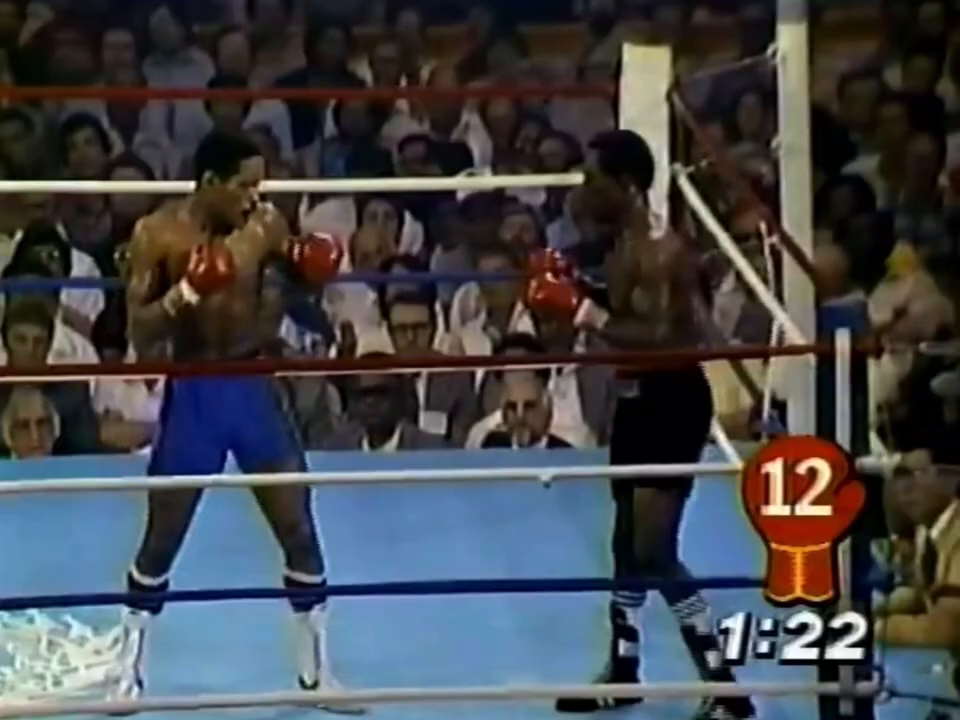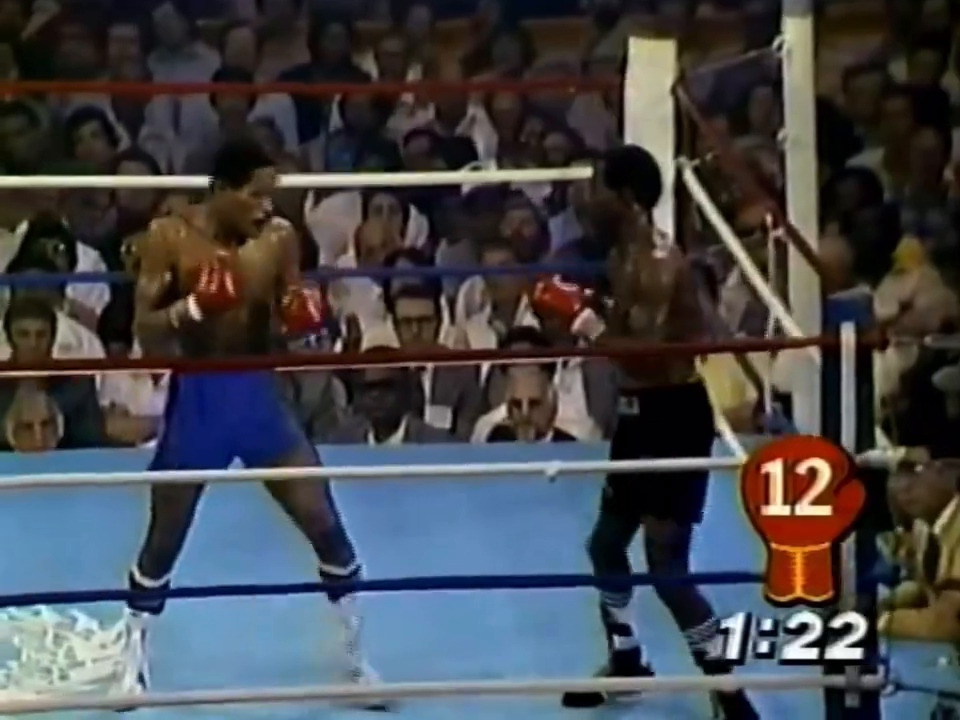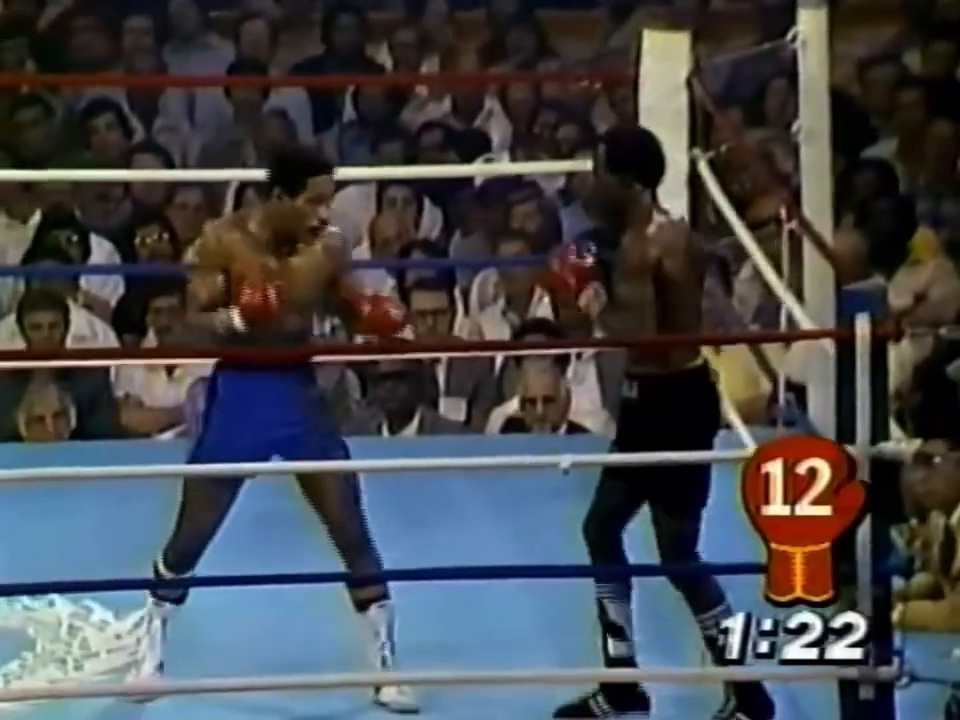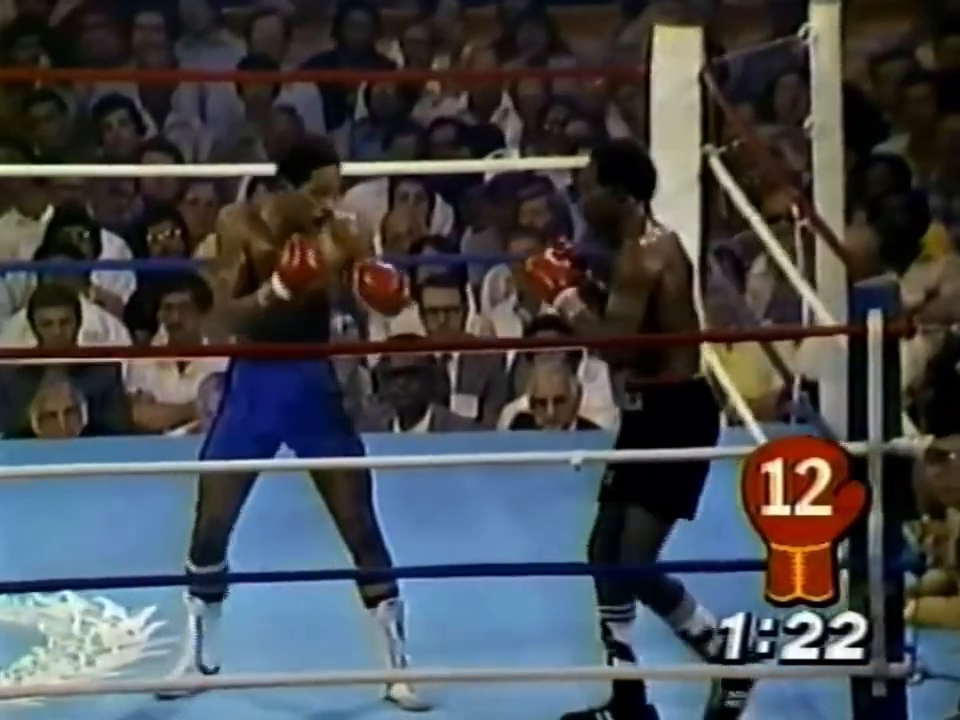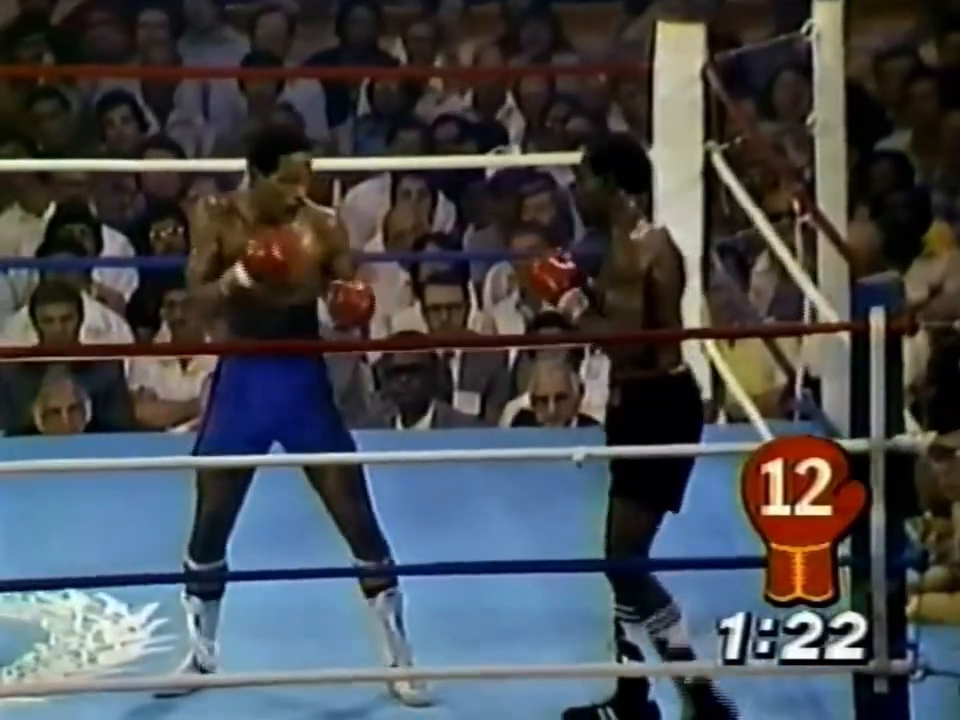
dt=0.2s
person 1, frame 1
left shoulder: (651, 249)
right shoulder: (625, 242)
left elbow: (654, 336)
left wrist: (580, 311)
right wrist: (580, 291)
left hip: (672, 400)
right hip: (641, 398)
left knee: (652, 549)
right knee: (626, 541)
right ankle: (623, 672)
person 1, frame 2
left shoulder: (652, 266)
right shoulder: (641, 256)
left elbow: (648, 355)
left wrist: (585, 320)
right wrist: (591, 304)
left hip: (672, 418)
right hip: (644, 414)
left knee: (667, 571)
right knee: (609, 544)
right ankle: (626, 660)
person 1, frame 3
left shoulder: (643, 243)
right shoulder: (664, 233)
left elbow: (636, 332)
left wrist: (584, 293)
right wrist: (603, 280)
left hip: (675, 401)
right hip: (653, 396)
left knee: (676, 558)
right knee: (601, 528)
person 1, frame 4
left shoulder: (639, 258)
right shoulder: (654, 246)
left elbow: (619, 346)
left wrist: (566, 298)
right wrist: (587, 286)
left hip: (673, 414)
right hip: (651, 411)
left knee: (634, 563)
right knee: (605, 553)
person 1, frame 5
left shoulder: (627, 251)
right shoulder: (646, 244)
left elbow: (624, 344)
left wrist: (567, 301)
right wrist: (588, 294)
left hip: (657, 407)
right hip: (647, 403)
left knee: (626, 560)
right knee: (625, 556)
person 2, frame 1
left shoulder: (266, 224)
right shoulder: (156, 234)
left elbow: (303, 275)
right elbow: (139, 337)
left wrist: (314, 267)
right wrist: (184, 293)
left hip: (254, 389)
right hip: (192, 394)
left knee: (299, 534)
right knee: (161, 540)
left ankle: (315, 672)
right ankle: (130, 669)
person 2, frame 2
left shoulder: (278, 238)
right shoulder: (169, 237)
left elbow: (291, 305)
right elbow: (146, 332)
left wrist: (303, 312)
right wrist: (189, 308)
left hip: (260, 391)
right hip: (197, 394)
left knee: (325, 526)
right knee: (162, 542)
left ankle: (354, 661)
right ankle: (133, 665)
person 2, frame 3
left shoulder: (330, 248)
right shoulder: (224, 239)
left elbow: (352, 312)
right elbow: (195, 323)
left wrist: (374, 317)
right wrist: (238, 319)
left hip: (299, 393)
right hip: (236, 393)
left knee: (353, 534)
right knee: (189, 536)
left ankle: (385, 670)
right ankle: (152, 655)
person 2, frame 4
left shoulder: (344, 233)
right shoulder: (239, 224)
left elbow: (379, 297)
right elbow: (228, 317)
left wrist: (386, 291)
right wrist: (277, 287)
left hip: (314, 382)
right hip: (251, 383)
left knee: (362, 530)
right knee: (210, 529)
left ankle: (397, 668)
right ankle: (199, 655)
person 2, frame 5
left shoulder: (324, 226)
right shoulder: (215, 217)
left elbow: (351, 301)
right elbow: (199, 304)
left wrist: (352, 308)
right wrist: (240, 274)
left hip: (303, 378)
right hip: (239, 380)
left knee: (359, 522)
right knee: (208, 527)
left ankle: (401, 662)
right ankle: (200, 653)
